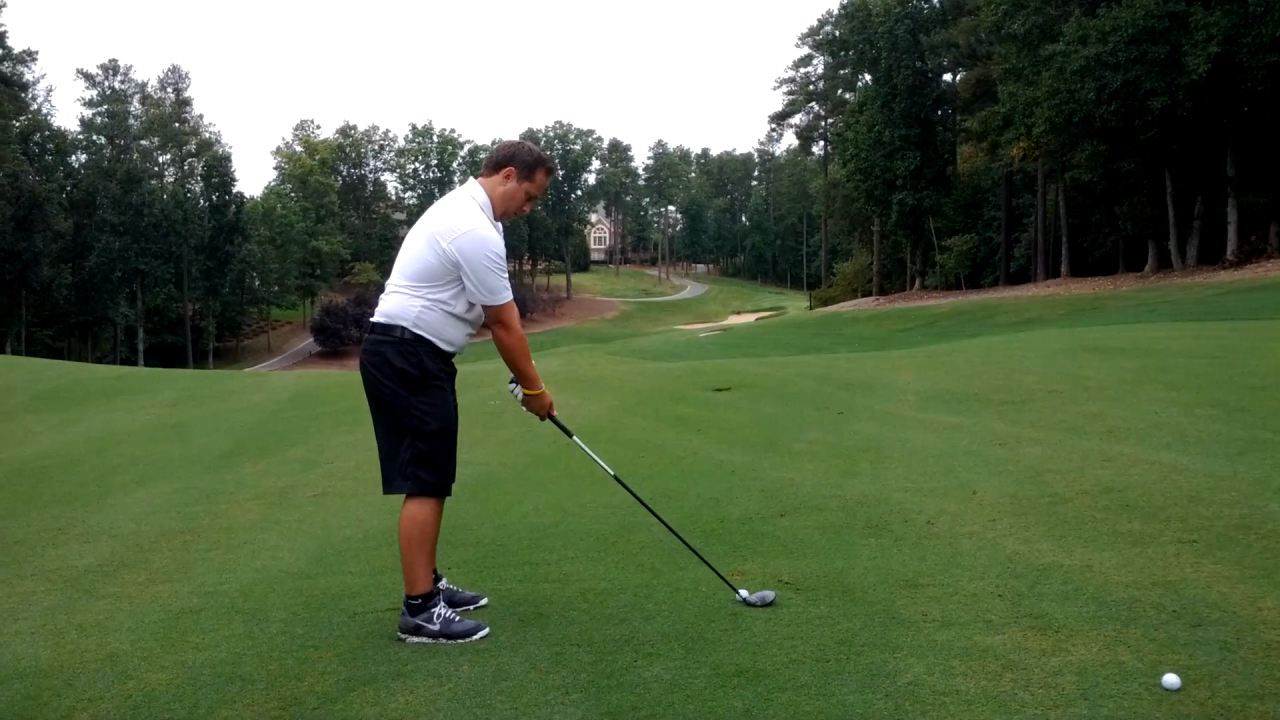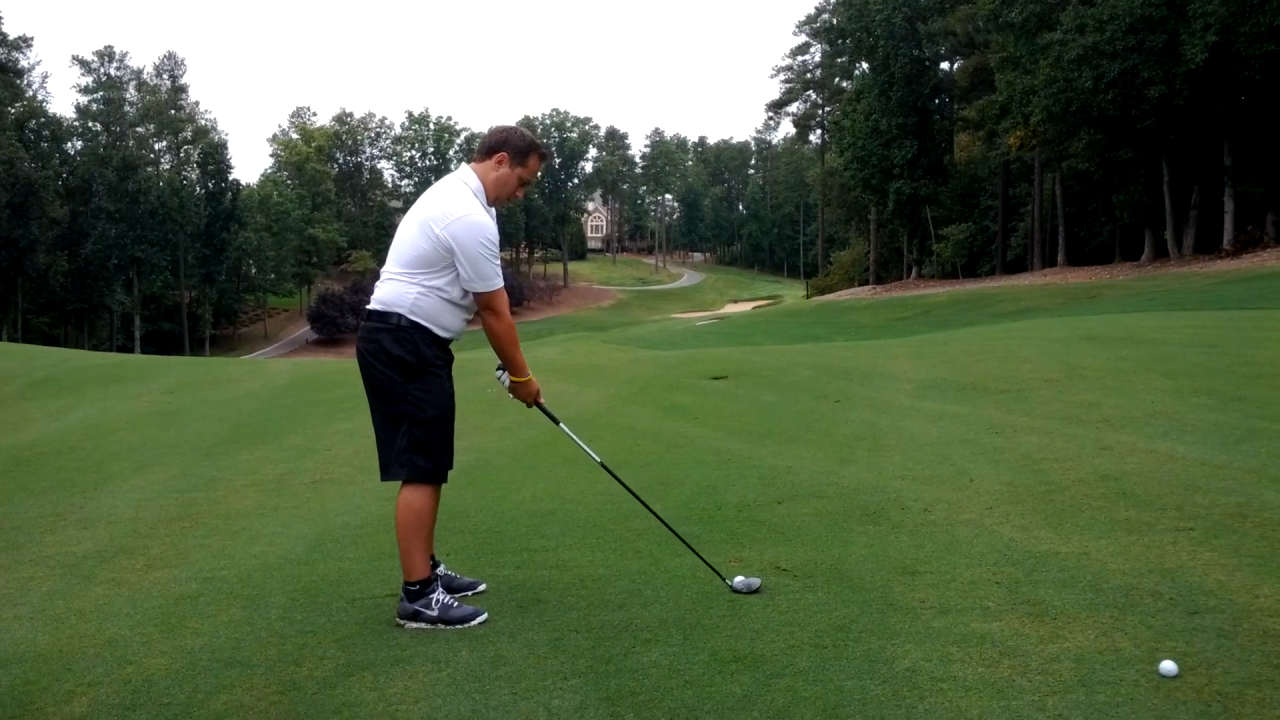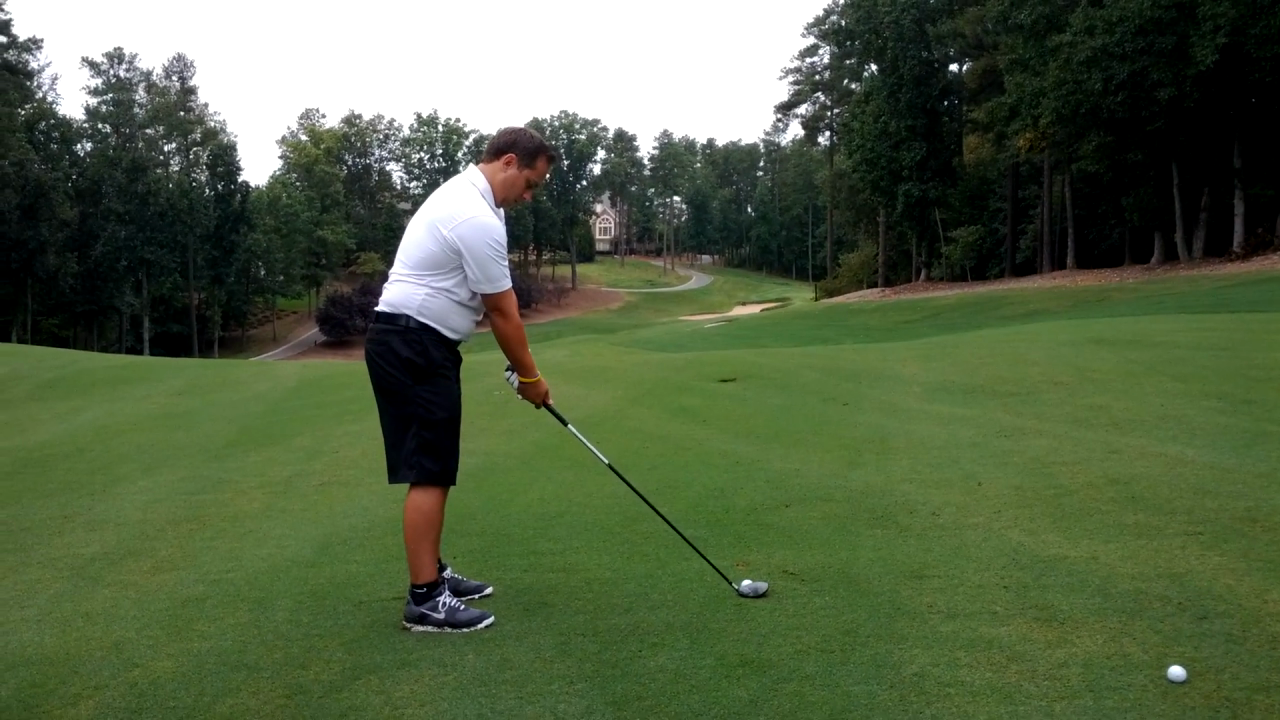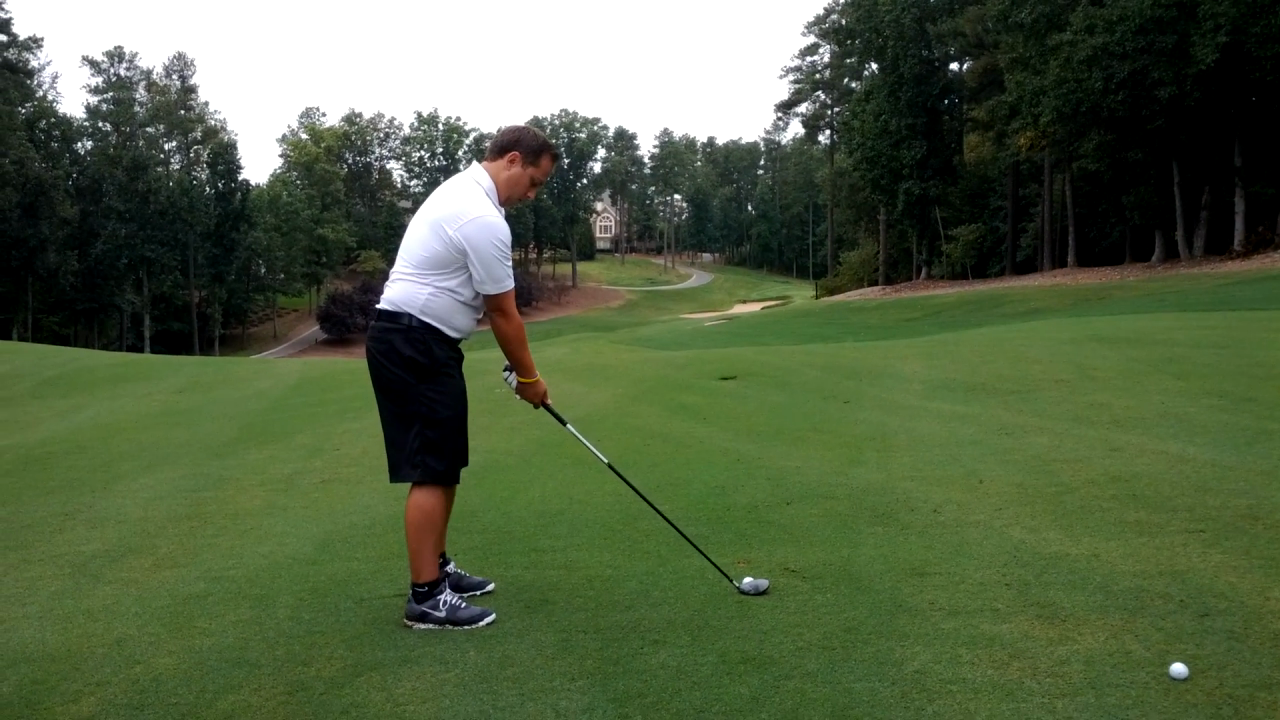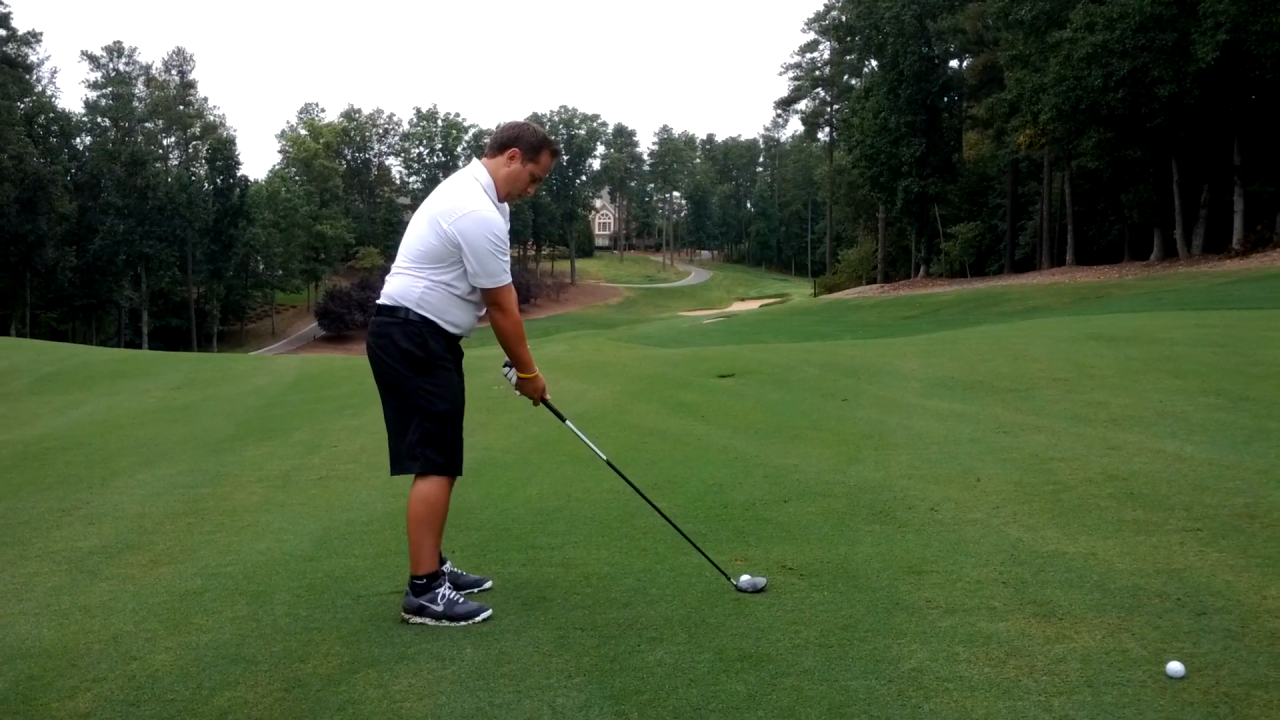
dt=0.3s
person 1, frame 1
left shoulder: (461, 206)
right shoulder: (477, 233)
left elbow: (495, 314)
right elbow: (504, 324)
left wrist: (525, 375)
right wrist: (534, 389)
left hip: (408, 352)
right hip: (406, 356)
left knee: (430, 477)
right knee: (424, 481)
left ankle: (427, 584)
right ankle: (419, 611)
person 1, frame 2
left shoulder: (455, 191)
right shoulder: (469, 219)
left elbow: (487, 301)
right elbow: (494, 311)
left wrist: (513, 363)
right wrist: (521, 376)
left hip: (405, 339)
right hip: (404, 344)
left knee: (428, 464)
right knee: (421, 468)
left ankle: (426, 571)
right ankle: (417, 597)
person 1, frame 3
left shoulder: (462, 192)
right shoulder: (478, 220)
left elbow: (493, 301)
right elbow: (502, 311)
left wrist: (520, 363)
right wrist: (529, 376)
left hip: (415, 341)
right hip: (413, 345)
left knee: (435, 466)
right knee: (429, 470)
left ankle: (433, 574)
right ankle: (424, 600)
person 1, frame 4
left shoulder: (464, 188)
right shoulder: (483, 220)
right elbow: (503, 312)
left wrist: (520, 367)
right wrist: (528, 377)
left hip: (415, 339)
right hip: (414, 344)
left knee: (442, 462)
right knee: (432, 469)
left ankle: (436, 568)
right ankle: (426, 597)
person 1, frame 5
left shoulder: (467, 188)
right shoulder: (479, 214)
left elbow: (493, 296)
right elbow: (501, 306)
right wrist: (527, 372)
left hip: (419, 334)
right hip: (412, 338)
left knee: (439, 457)
right knee: (435, 462)
left ankle: (431, 567)
right ankle: (423, 591)
